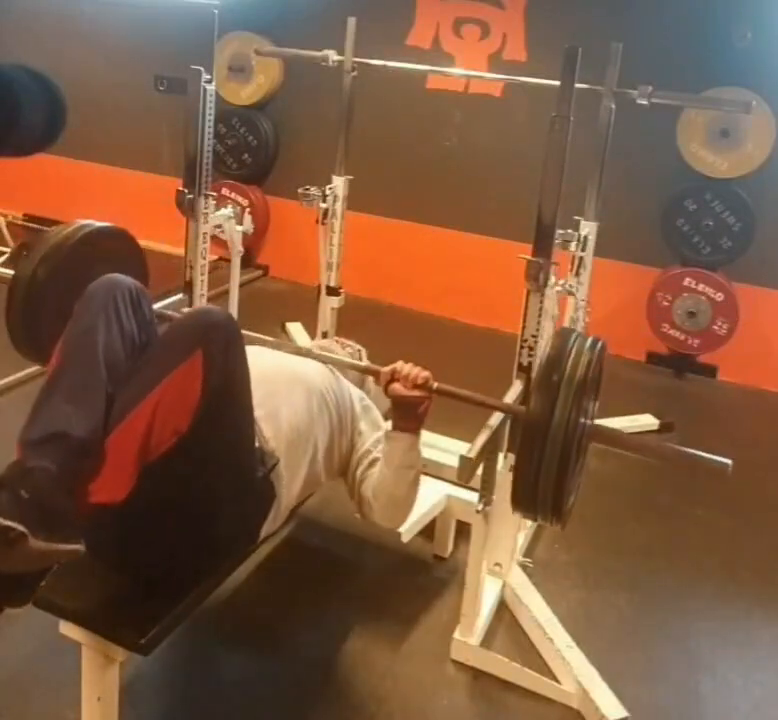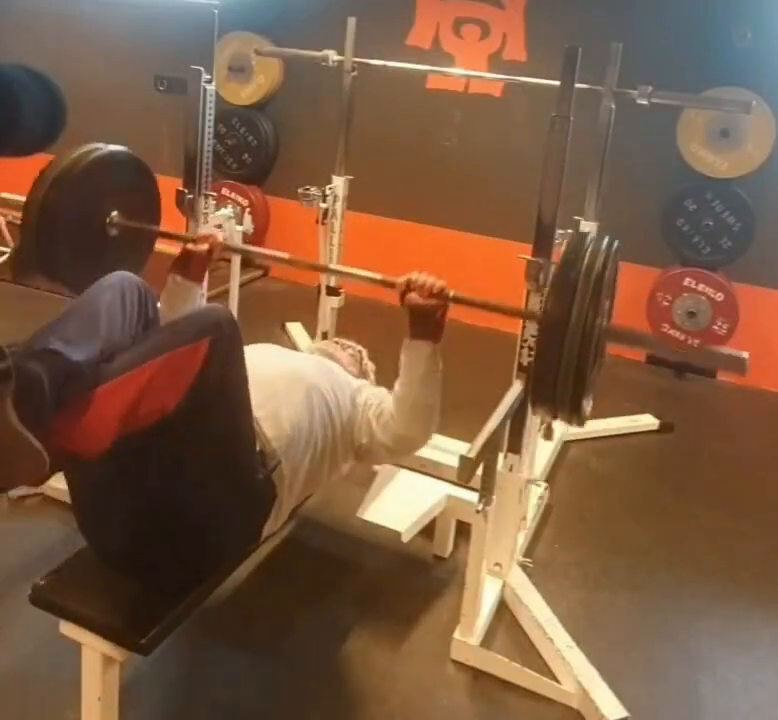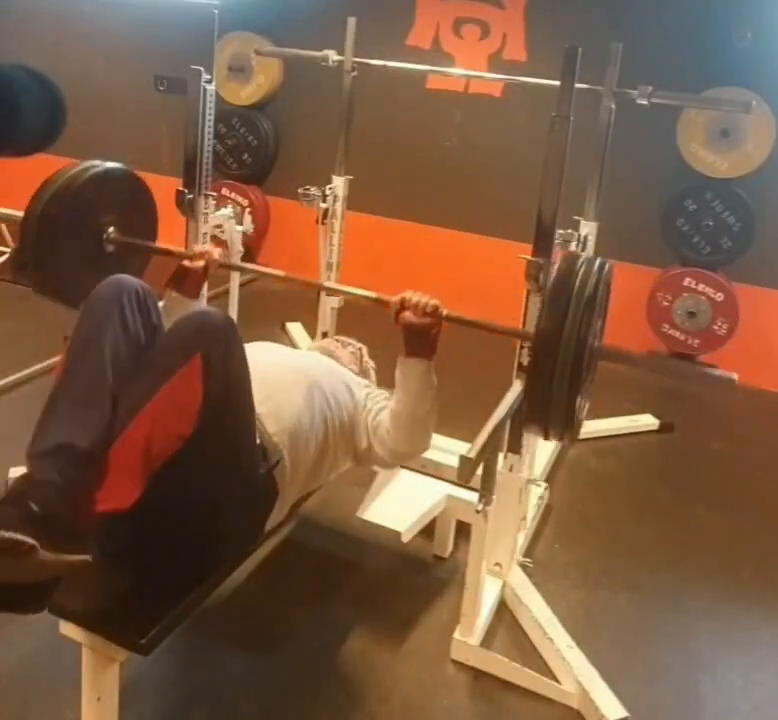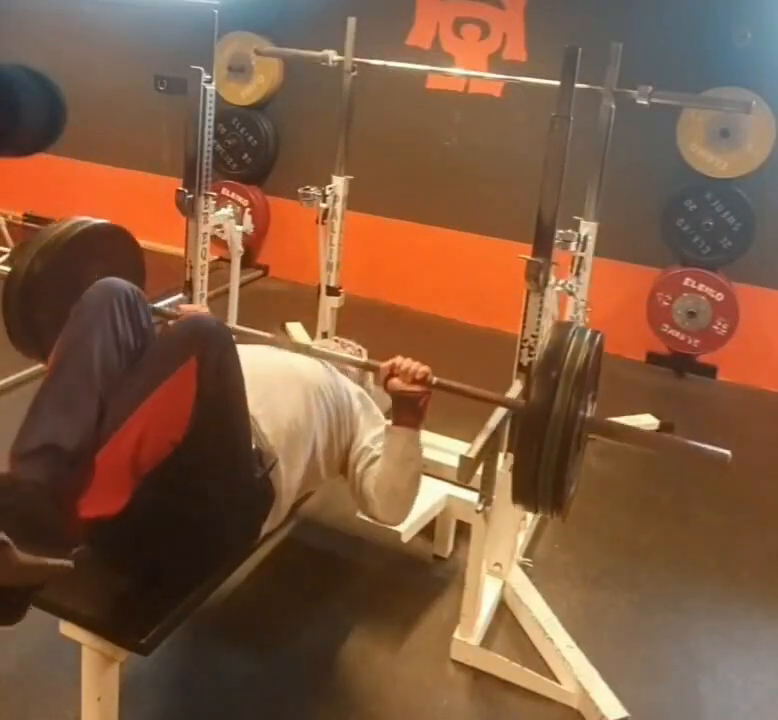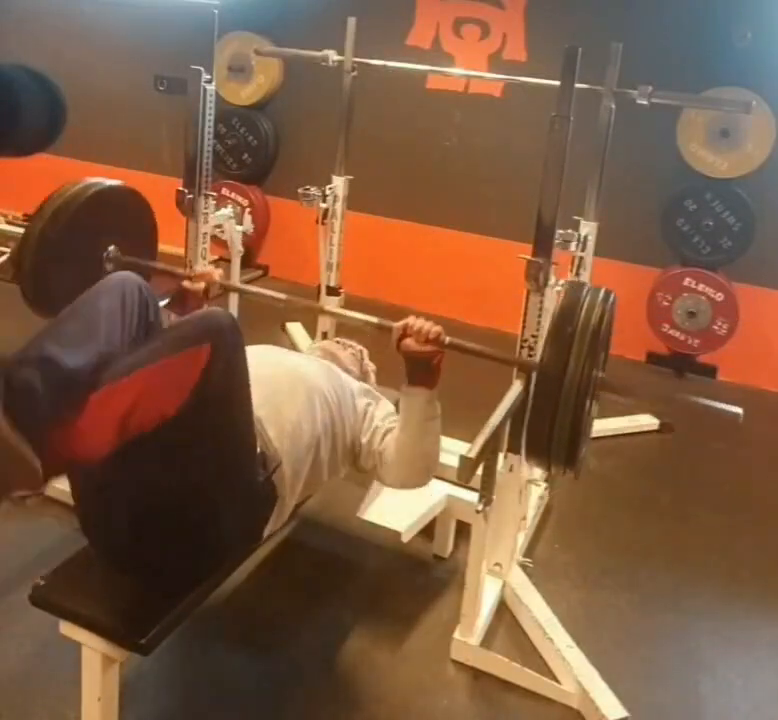
dt=0.4s
person 1, frame 1
left shoulder: (352, 408)
right shoulder: (257, 360)
left elbow: (388, 508)
right elbow: (158, 385)
left wrist: (407, 419)
right wrist: (177, 340)
left hip: (210, 505)
right hip: (131, 476)
left knee: (210, 327)
right knee: (114, 294)
left ankle: (45, 514)
right ankle: (35, 508)
person 1, frame 2
left shoulder: (355, 400)
right shoulder: (266, 359)
left elbow: (407, 429)
right elbow: (173, 344)
left wrist: (424, 332)
right wrist: (188, 272)
left hip: (199, 514)
left knee: (211, 326)
right knee: (124, 291)
person 1, frame 3
left shoulder: (356, 400)
right shoulder: (273, 356)
left elbow: (403, 441)
right elbow: (175, 355)
left wrist: (418, 350)
right wrist: (184, 288)
left hip: (214, 499)
right hip: (139, 469)
left knee: (209, 329)
right knee: (123, 295)
left ankle: (53, 527)
right ankle: (46, 510)
person 1, frame 4
left shoulder: (352, 406)
right shoulder: (263, 362)
left elbow: (389, 502)
right elbow: (158, 386)
left wrist: (407, 413)
right wrist: (171, 341)
left hip: (211, 503)
right hip: (133, 477)
left knee: (203, 334)
right knee: (112, 297)
left ankle: (36, 526)
person 1, frame 5
left shoulder: (357, 404)
right shoulder: (276, 362)
left elbow: (408, 467)
left wrist: (421, 377)
right wrist: (185, 314)
left hip: (206, 511)
left knee: (214, 329)
right knee: (125, 291)
